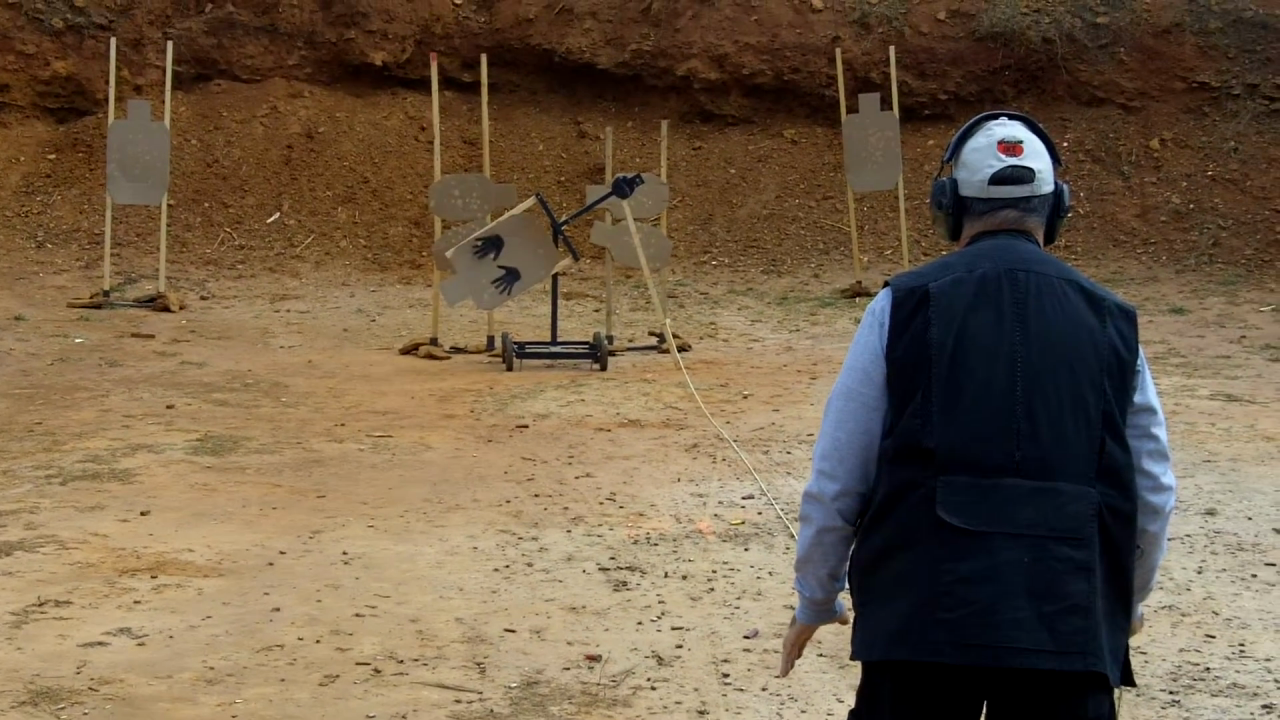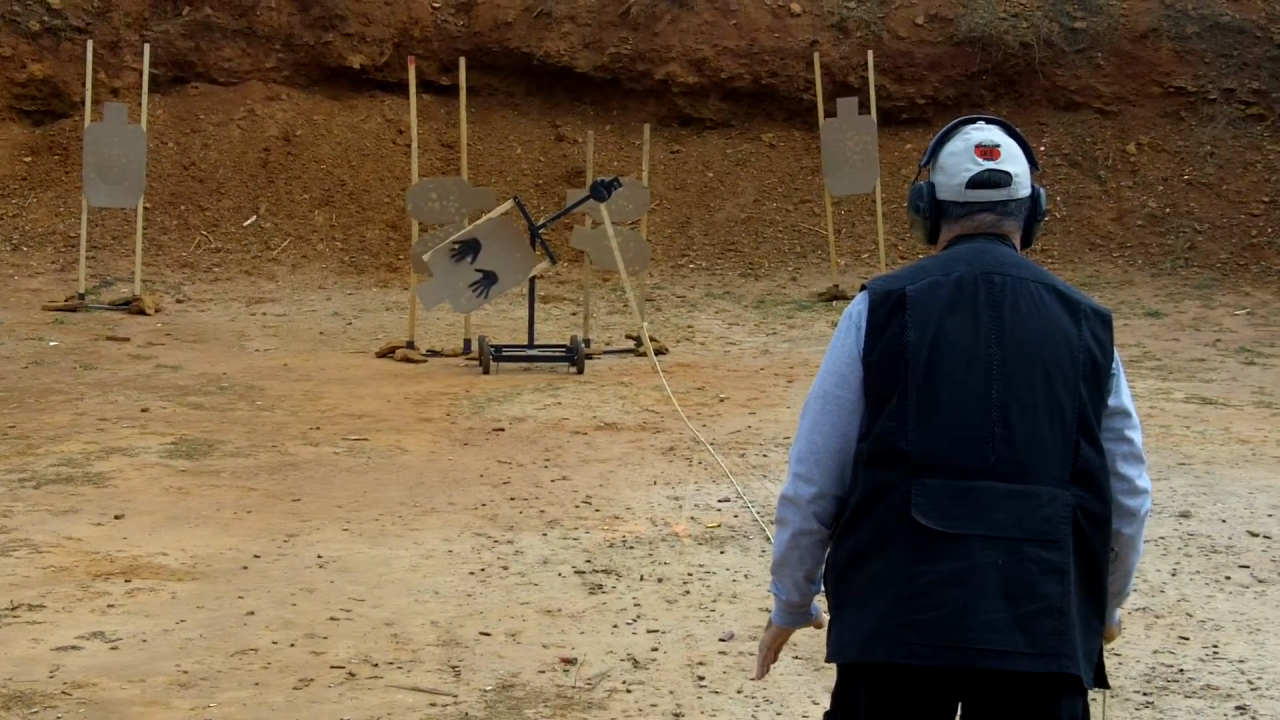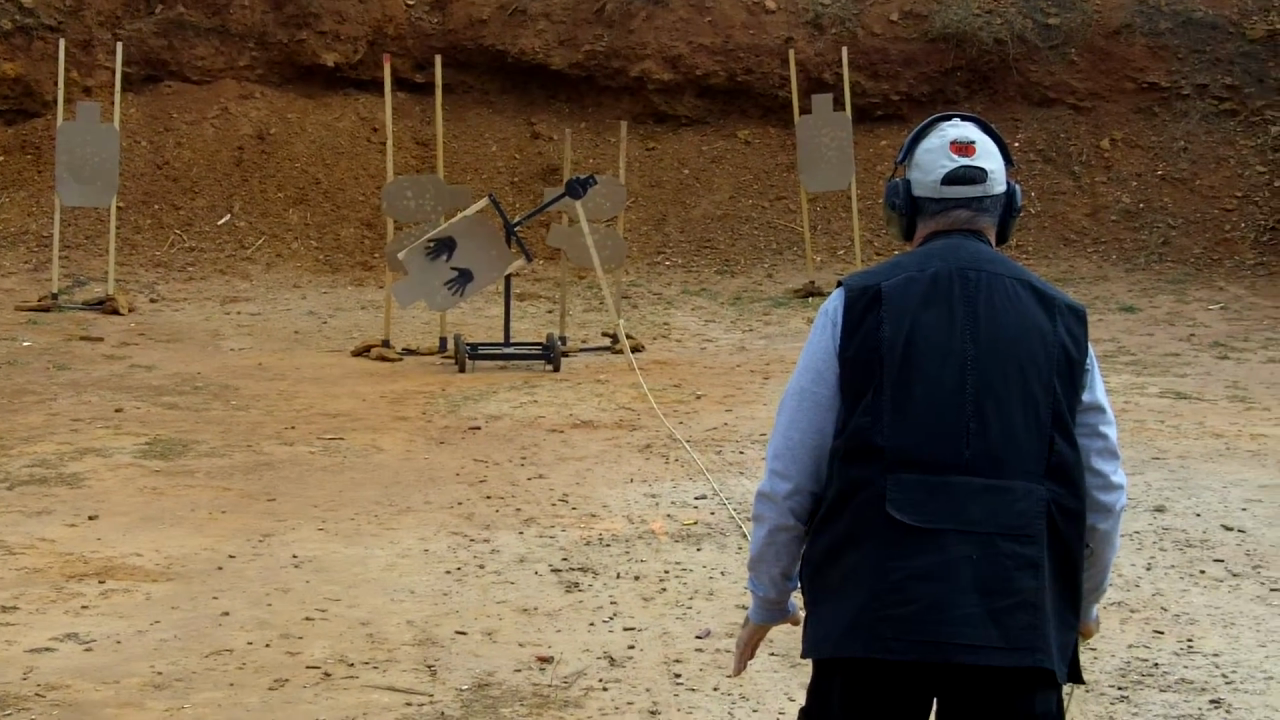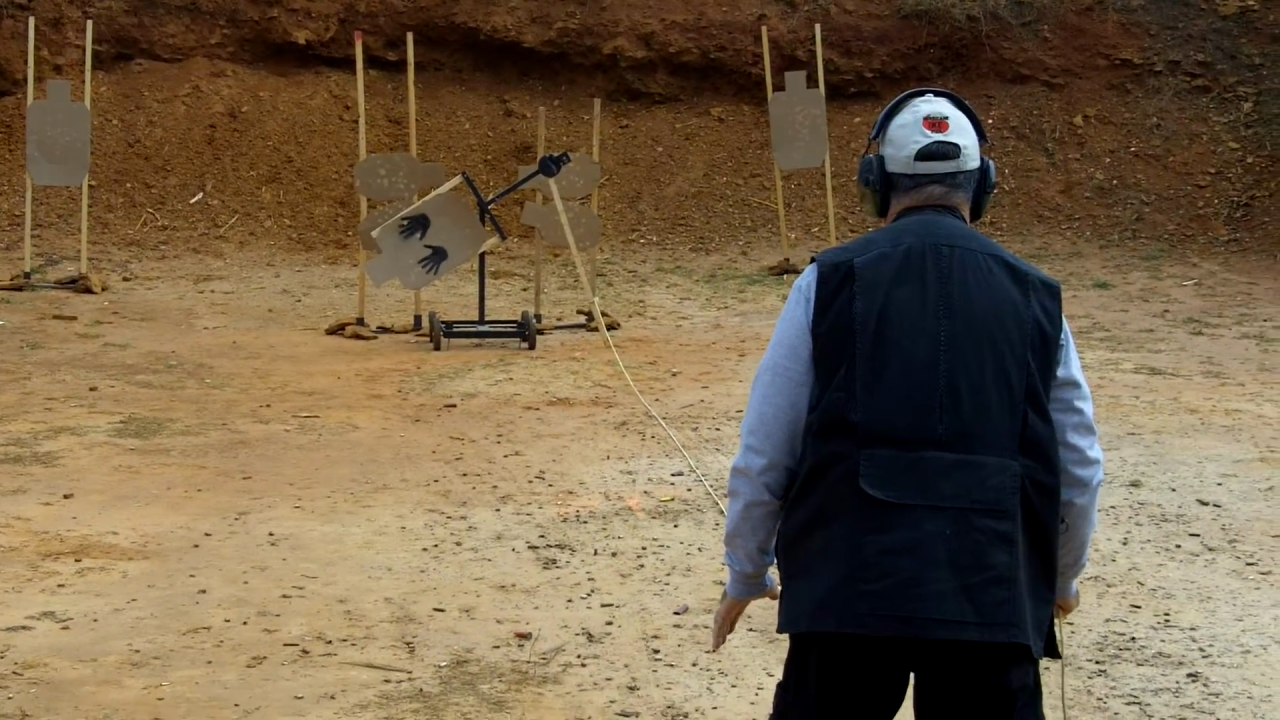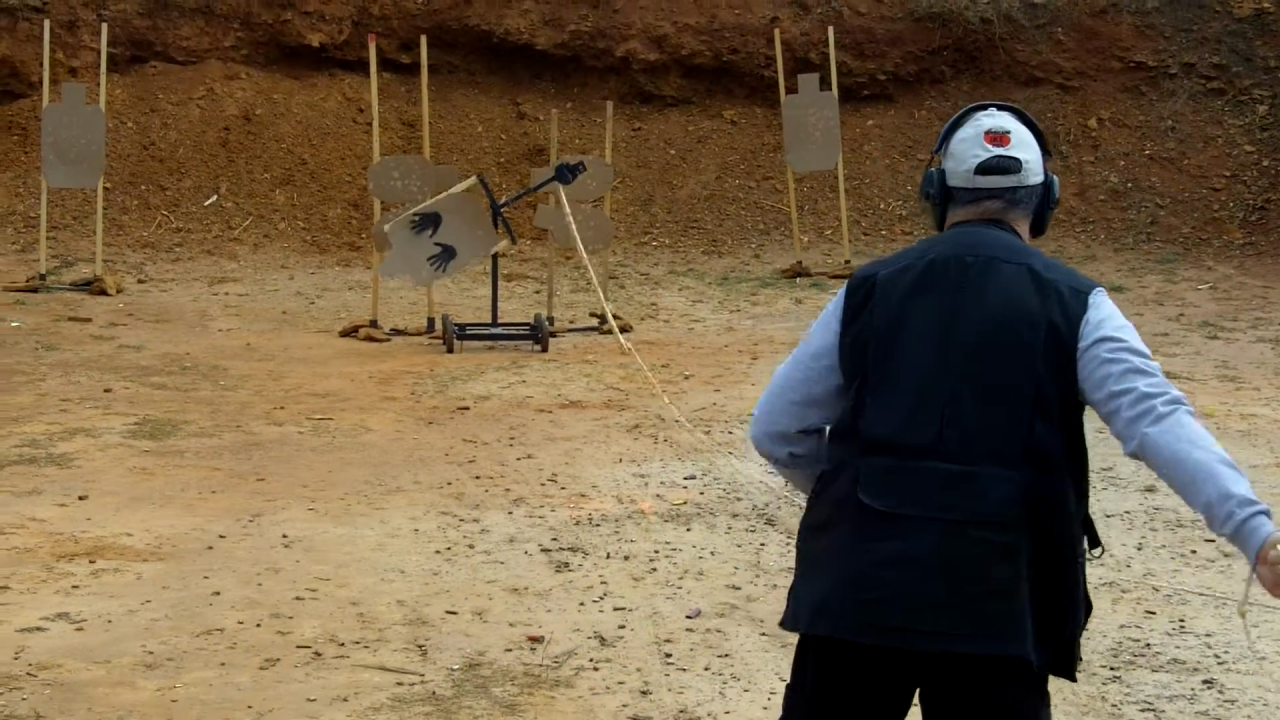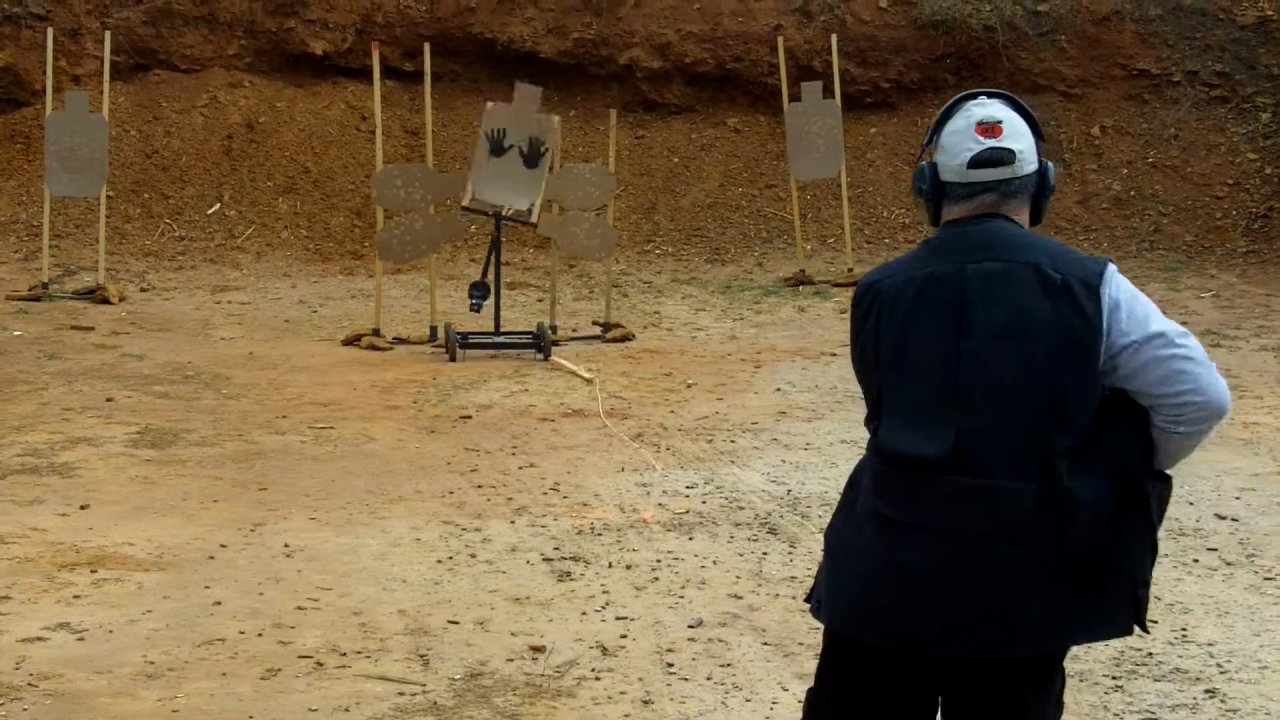
dt=0.5s
person 1, frame 1
left shoulder: (904, 305)
right shoulder: (1111, 321)
left elbow: (836, 481)
right elbow: (1153, 492)
left wrist: (815, 598)
right wrist: (1124, 600)
left hip: (921, 617)
right hip: (1068, 623)
person 1, frame 2
left shoulder: (882, 308)
right shoulder: (1087, 324)
left elbow: (812, 484)
right elbow: (1128, 496)
left wrist: (791, 602)
right wrist: (1103, 605)
left hip: (896, 619)
right hip: (1042, 624)
person 1, frame 3
left shoulder: (858, 304)
right shoulder: (1061, 320)
left elbow: (788, 481)
right elbow: (1103, 492)
left wrist: (768, 598)
right wrist: (1081, 602)
left hip: (873, 611)
right hip: (1016, 618)
person 1, frame 4
left shoulder: (831, 280)
right shoulder: (1034, 295)
left elbow: (764, 454)
right elbow: (1078, 465)
left wrist: (746, 572)
right wrist: (1061, 575)
left hip: (850, 583)
right hip: (992, 588)
person 1, frame 5
left shoulder: (872, 288)
right shoulder: (1073, 302)
left elbow: (776, 428)
right elbow: (1156, 416)
left hip: (861, 584)
right hip: (995, 598)
person 1, frame 6
left shoulder: (878, 295)
right shoulder: (1087, 287)
right elbow: (1201, 396)
right wrist: (1133, 469)
left hip: (884, 584)
right hip: (1017, 595)
